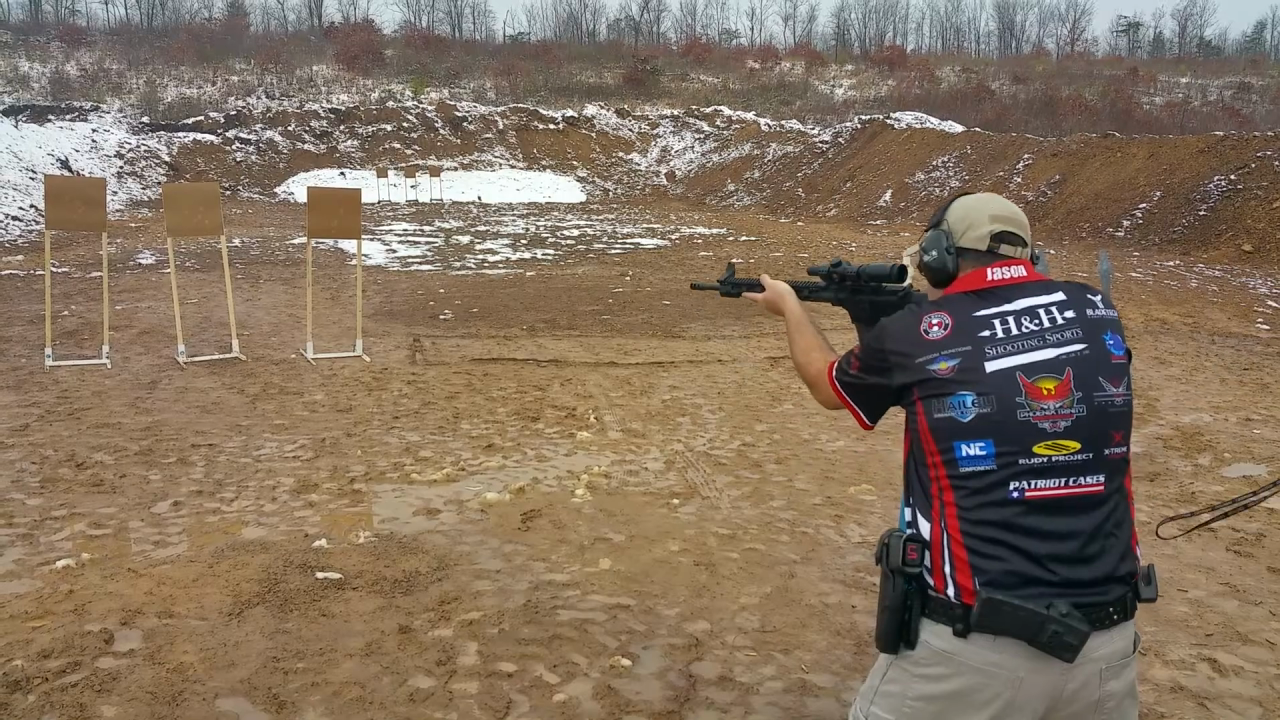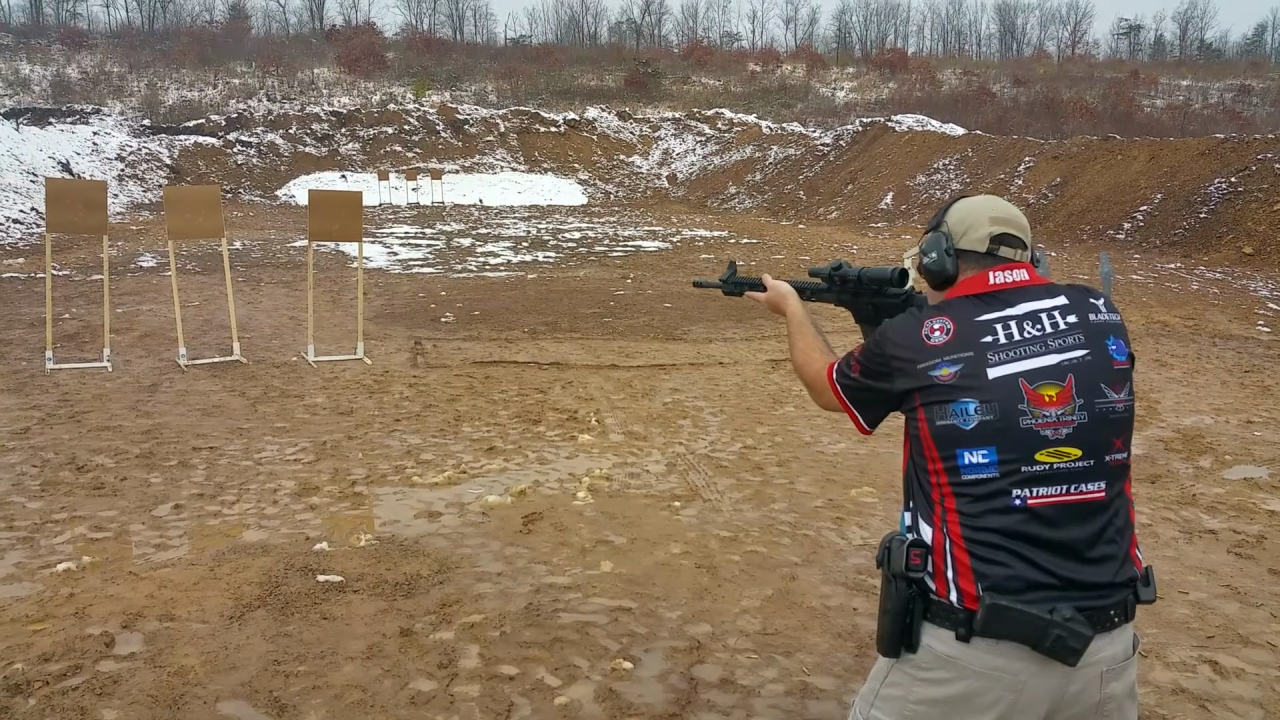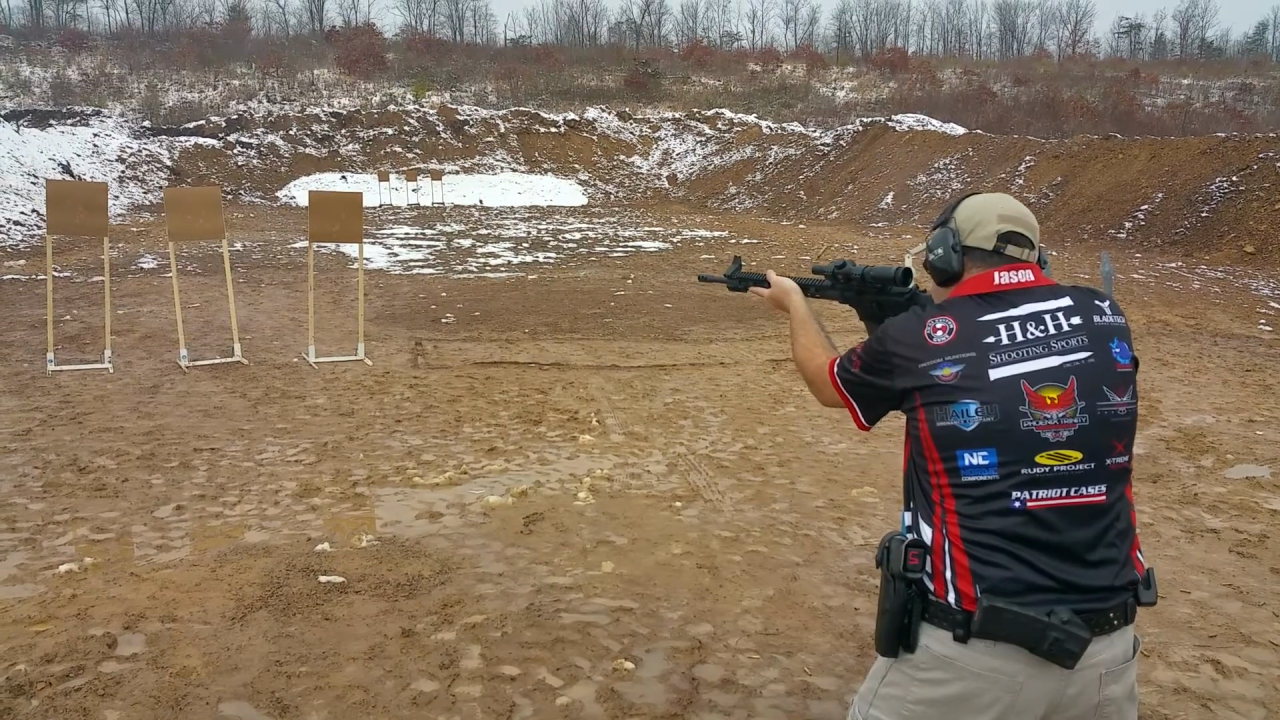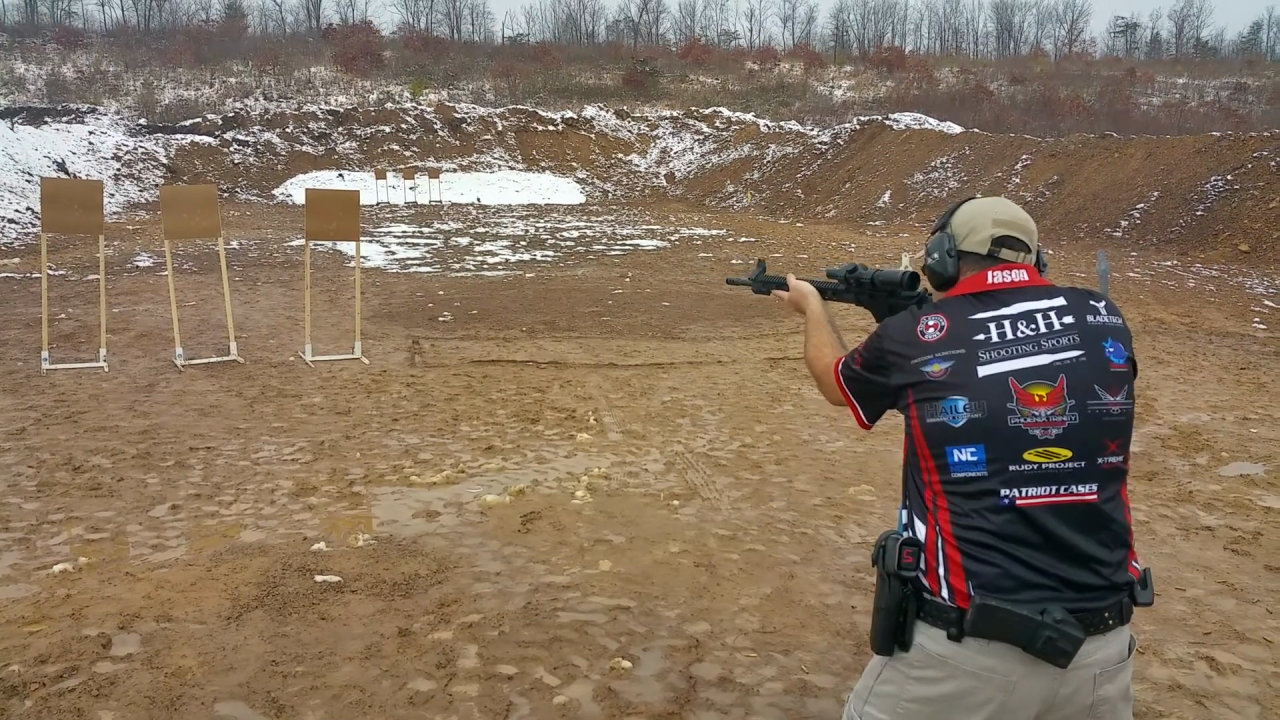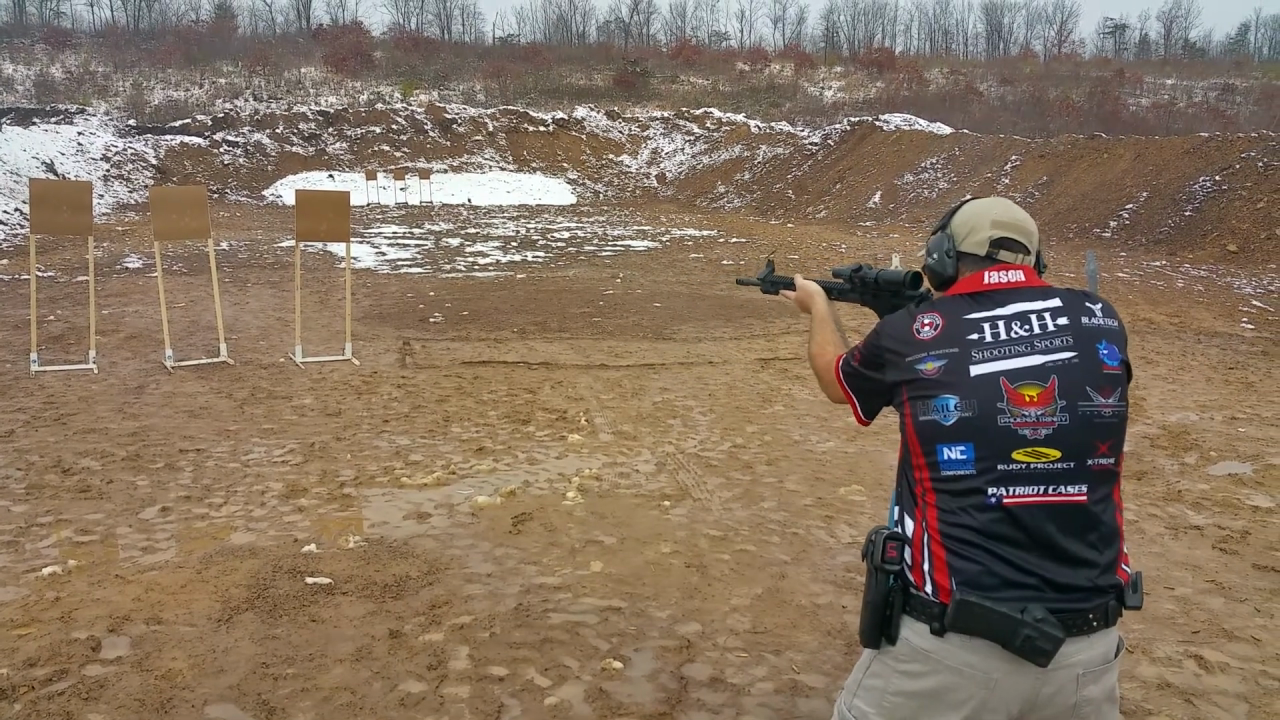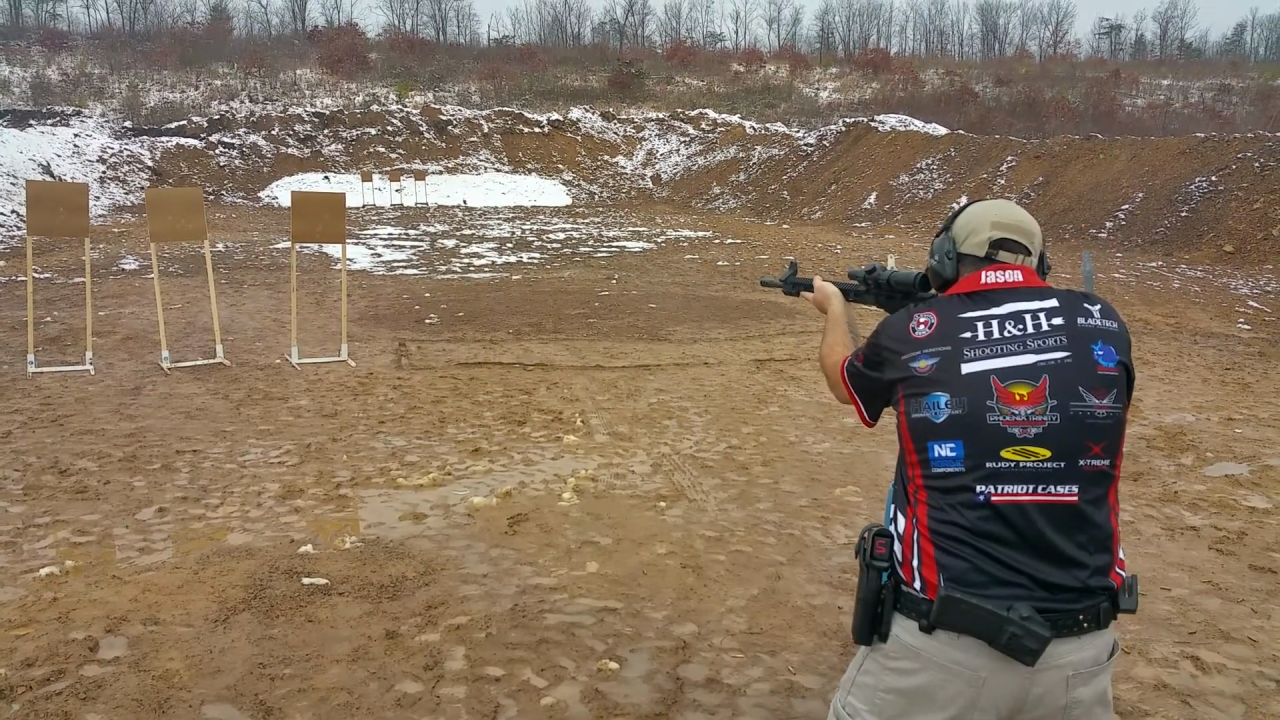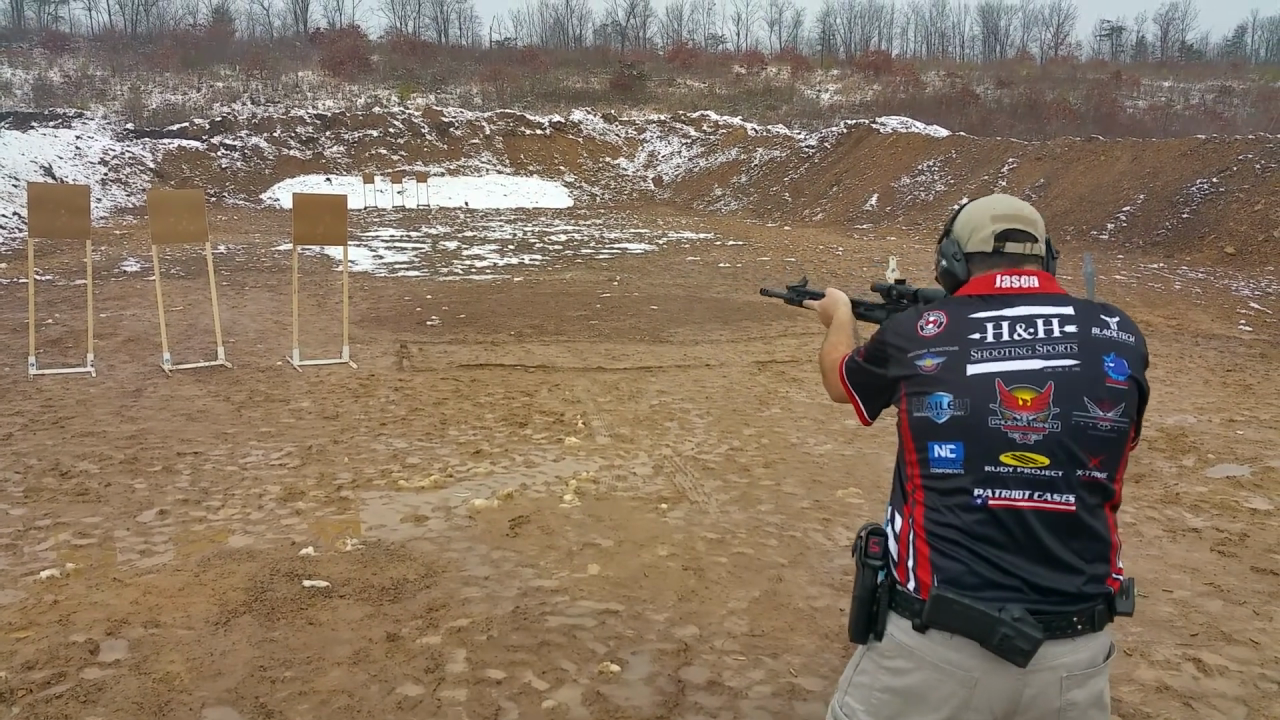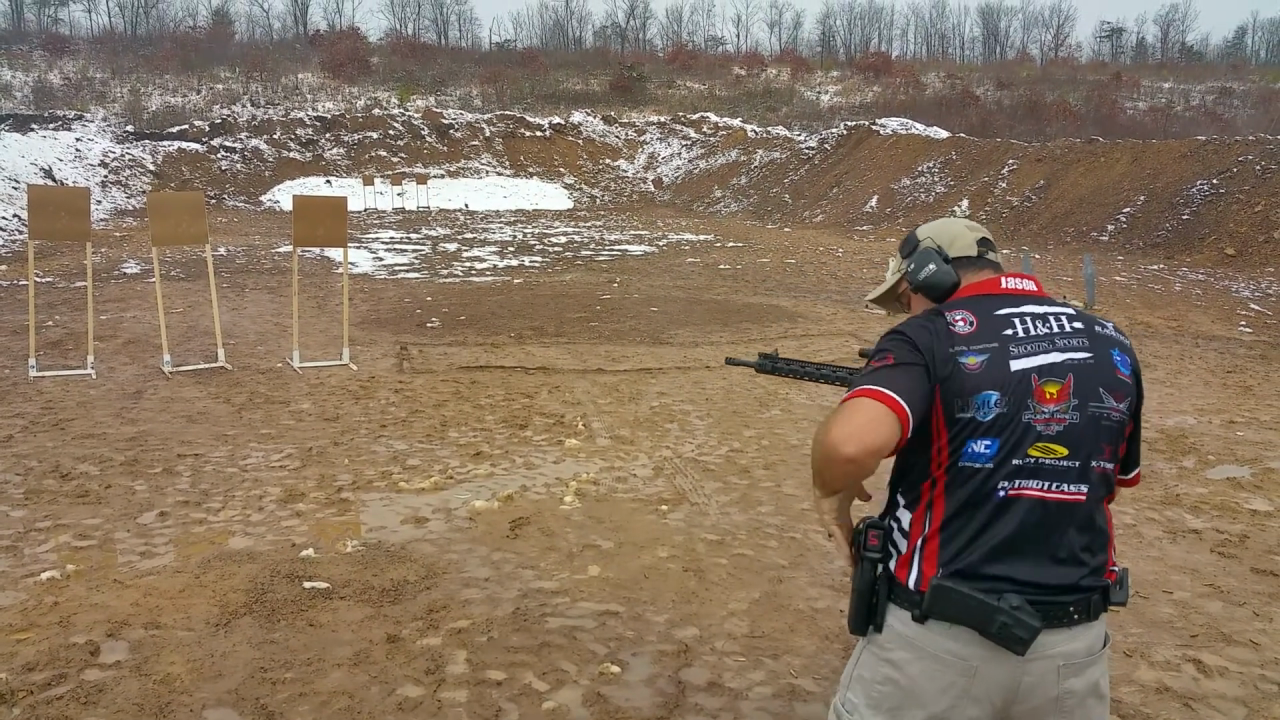
dt=0.5s
person 1, frame 1
left shoulder: (916, 333)
right shoulder: (1096, 312)
left elbow: (829, 387)
left wrist: (789, 306)
left hip: (970, 649)
right hip: (1103, 643)
person 1, frame 2
left shoulder: (914, 339)
right shoulder: (1099, 316)
left elbow: (828, 389)
left wrist: (790, 304)
left hip: (970, 653)
right hip: (1102, 645)
person 1, frame 3
left shoulder: (917, 337)
right shoulder: (1103, 317)
left elbow: (829, 384)
left wrist: (793, 301)
left hip: (969, 652)
right hip: (1103, 648)
person 1, frame 4
left shoulder: (914, 337)
right shoulder: (1103, 321)
left elbow: (836, 383)
left wrist: (811, 303)
left hip: (964, 650)
right hip: (1097, 646)
person 1, frame 5
left shoulder: (910, 333)
right shoulder: (1100, 323)
left elbow: (837, 381)
left wrist: (818, 304)
left hip: (949, 646)
right hip: (1085, 649)
person 1, frame 6
left shoulder: (911, 332)
right shoulder: (1101, 325)
left elbow: (844, 379)
left wrist: (834, 306)
left hip: (940, 644)
right hip: (1077, 649)
person 1, frame 7
left shoulder: (915, 333)
right shoulder: (1118, 336)
left elbow: (840, 381)
left wrist: (839, 315)
left hip: (932, 645)
right hip: (1071, 654)
person 1, frame 8
left shoulder: (928, 337)
right shoulder: (1110, 343)
left elbow: (850, 444)
left wrist: (835, 492)
left hip: (937, 639)
right hip: (1070, 642)
